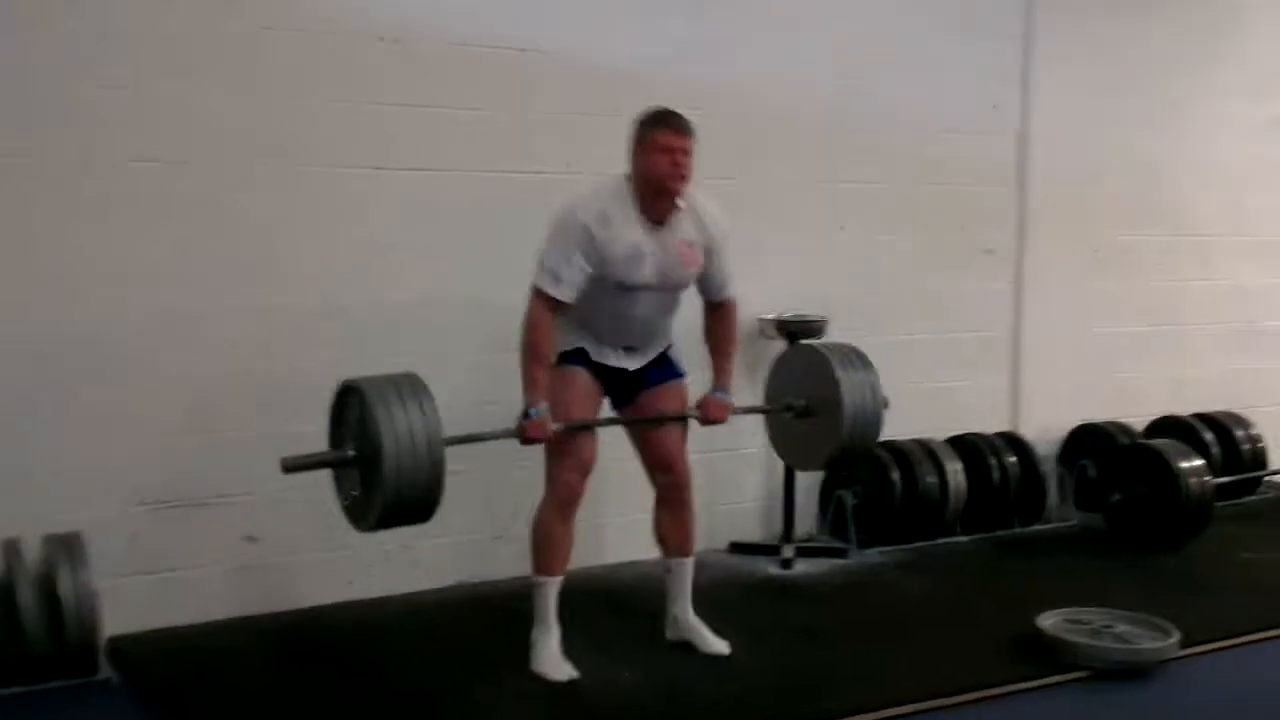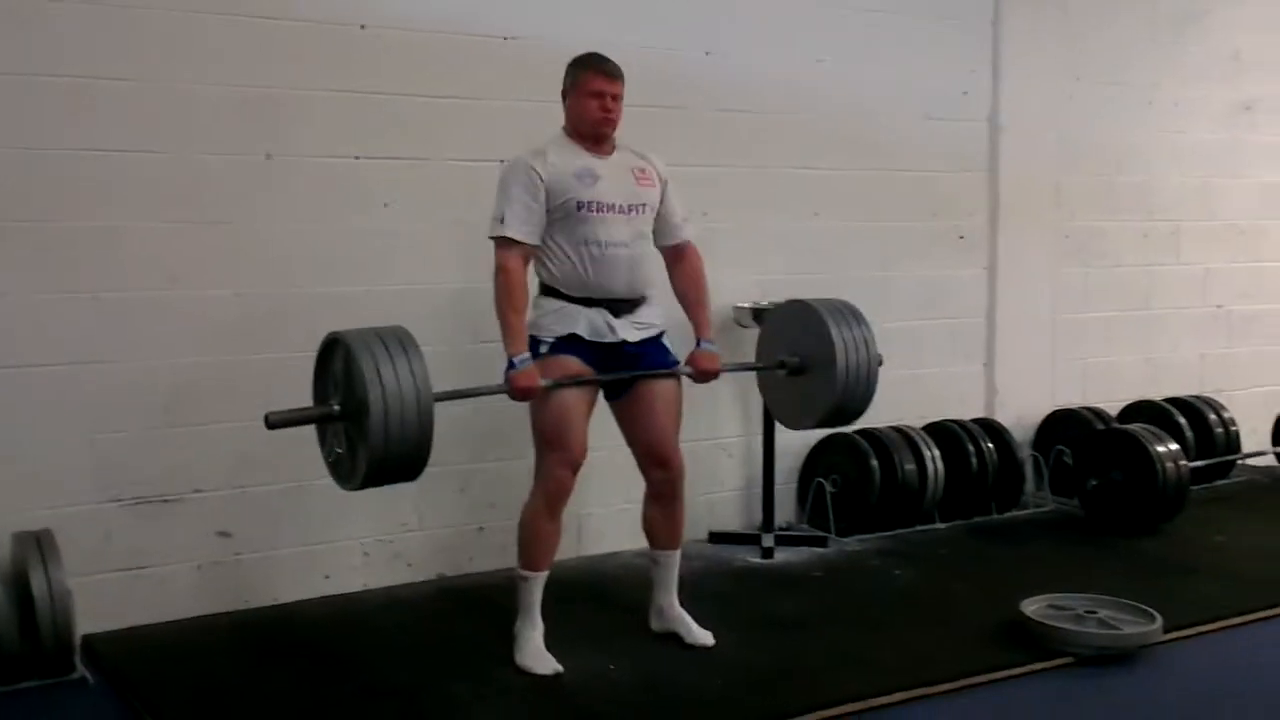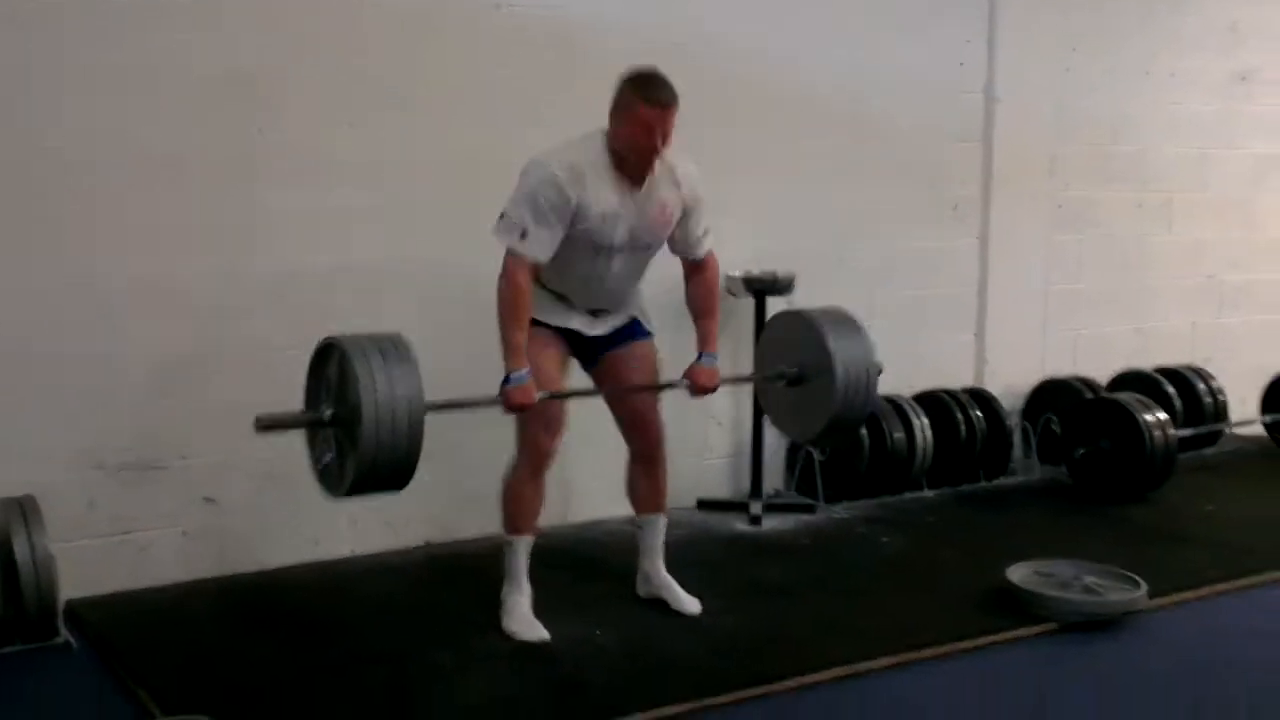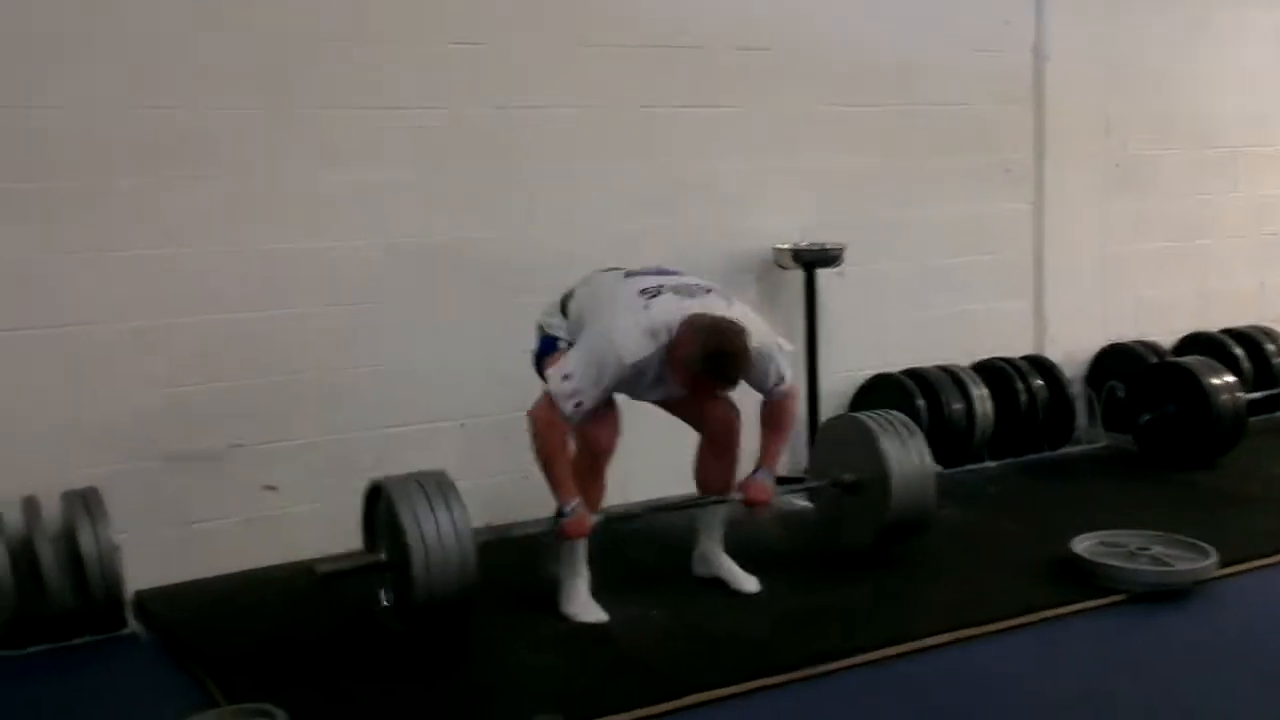
dt=0.4s
person 1, frame 1
left shoulder: (704, 225)
right shoulder: (590, 217)
left elbow: (721, 307)
right elbow: (543, 309)
left wrist: (721, 388)
right wrist: (536, 406)
left hip: (648, 355)
right hip: (578, 348)
left knee: (674, 477)
right knee: (567, 481)
left ankle: (681, 613)
right ankle: (545, 632)
person 1, frame 2
left shoulder: (647, 168)
right shoulder: (536, 167)
left elbow: (680, 253)
right elbow: (511, 261)
left wrist: (705, 340)
right wrist: (517, 356)
left hip: (642, 331)
right hip: (569, 329)
left knee: (667, 470)
right knee: (557, 477)
left ankle: (666, 606)
right ankle: (529, 625)
person 1, frame 3
left shoulder: (679, 181)
right shoulder: (559, 175)
left elbow: (700, 265)
right elbow: (519, 272)
left wrist: (707, 352)
right wrist: (517, 371)
left hip: (616, 315)
right hip: (549, 311)
left knee: (649, 435)
right knee: (540, 442)
left ankle: (652, 570)
right ankle: (516, 591)
person 1, frame 4
left shoulder: (750, 340)
right shoulder: (620, 349)
left elbow: (784, 394)
right elbow: (544, 417)
left wrist: (765, 473)
right wrist: (570, 506)
right hip: (571, 335)
left knee: (722, 422)
right knee: (599, 440)
left ankle: (710, 550)
right ankle: (573, 577)
